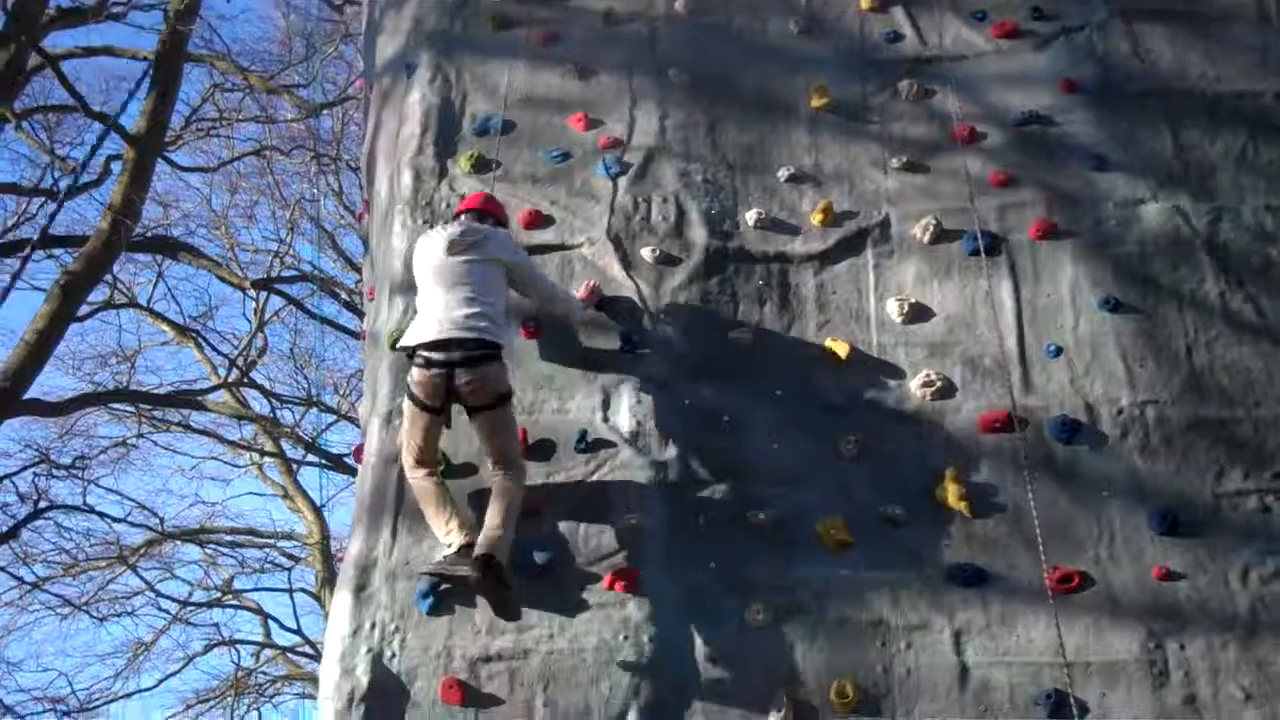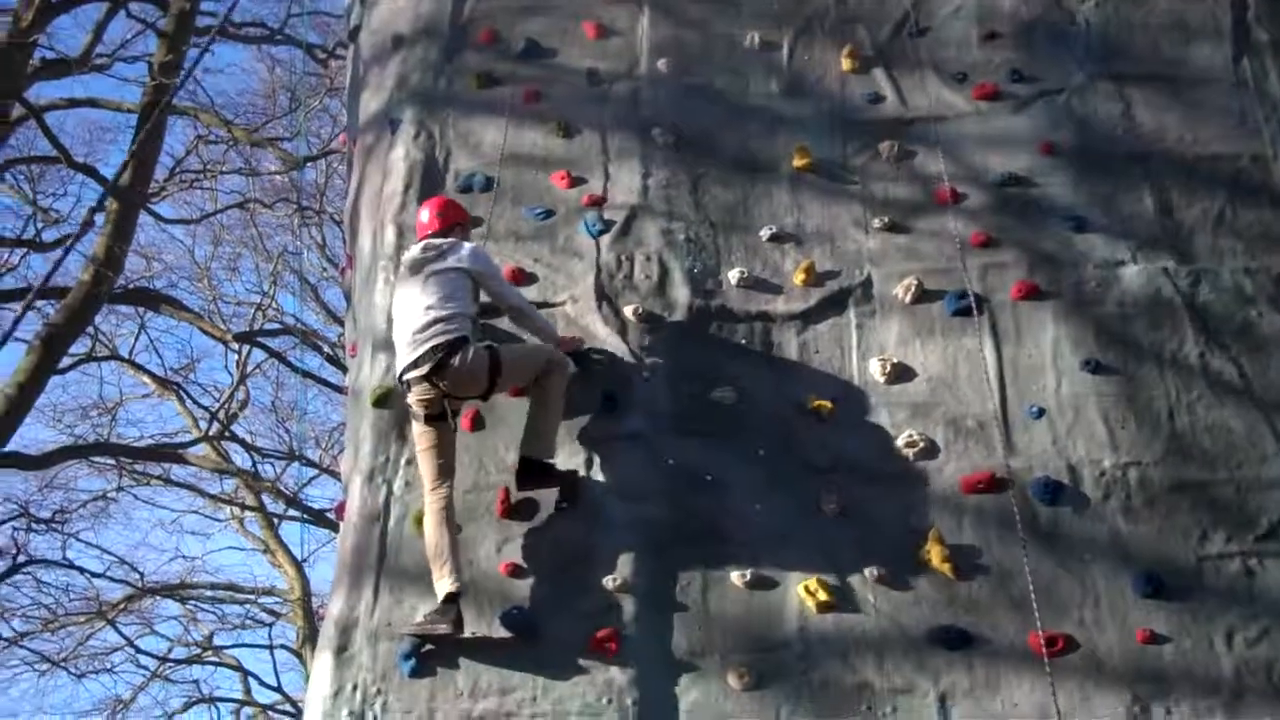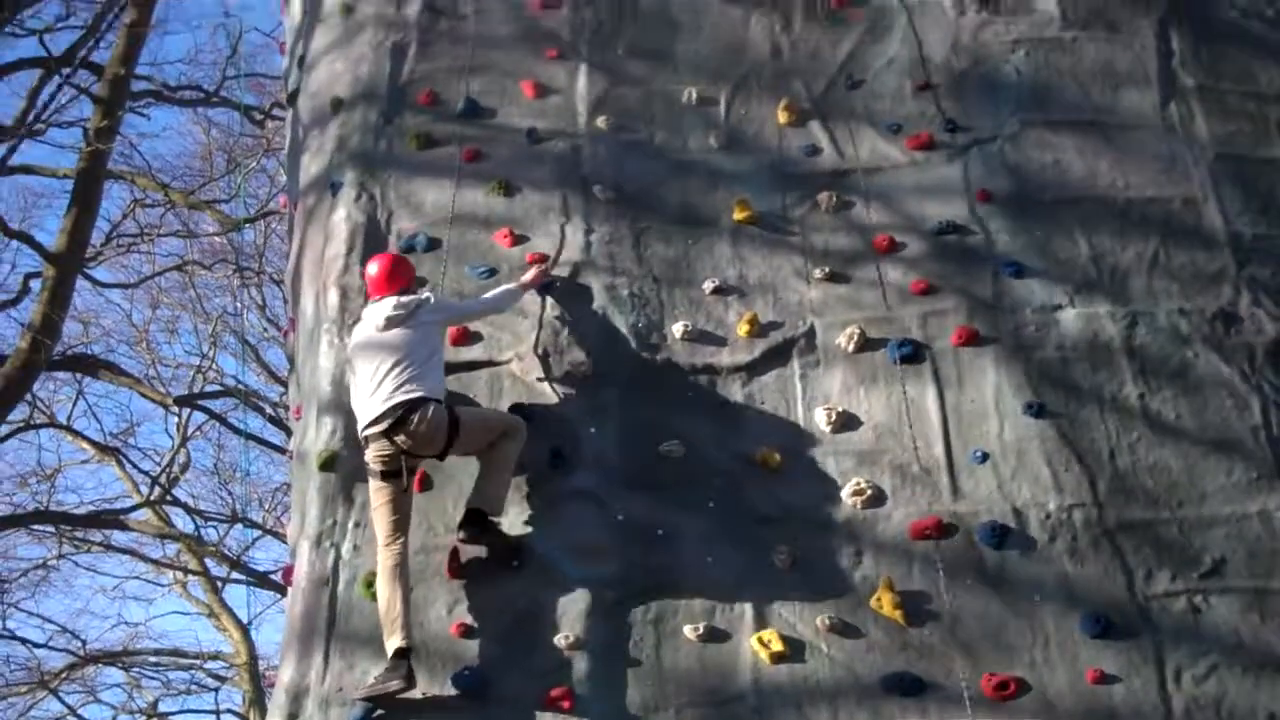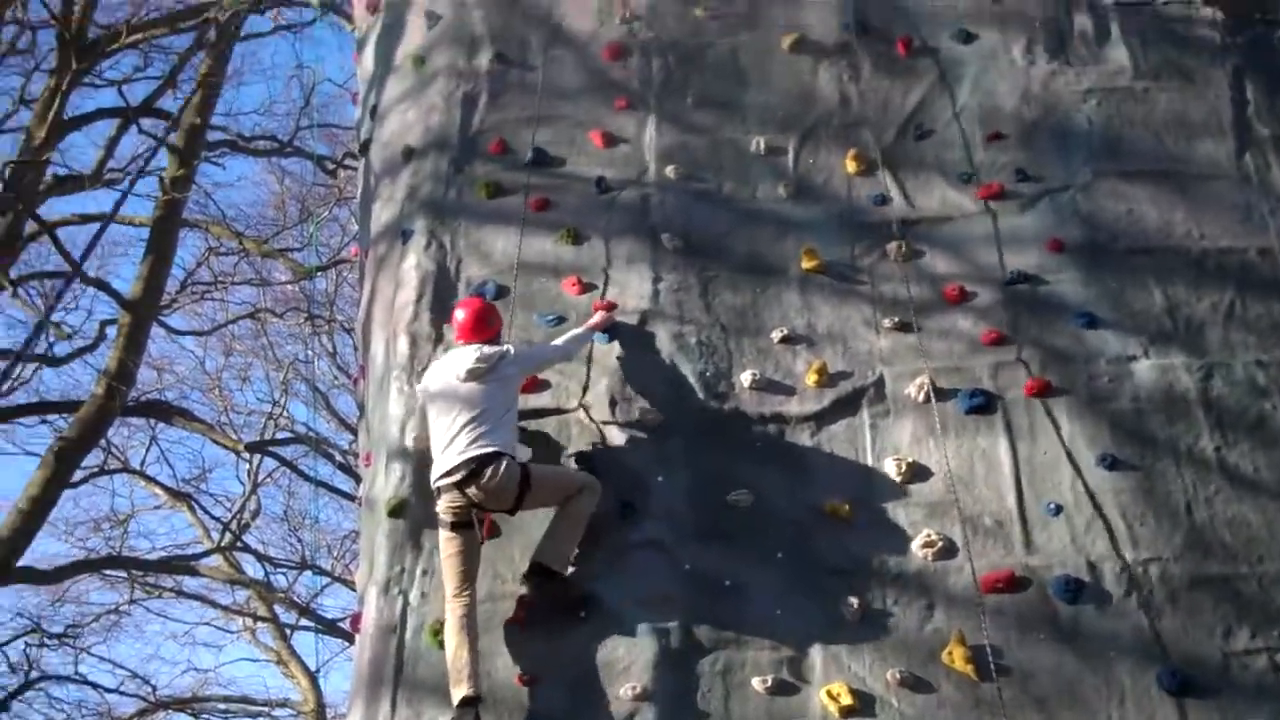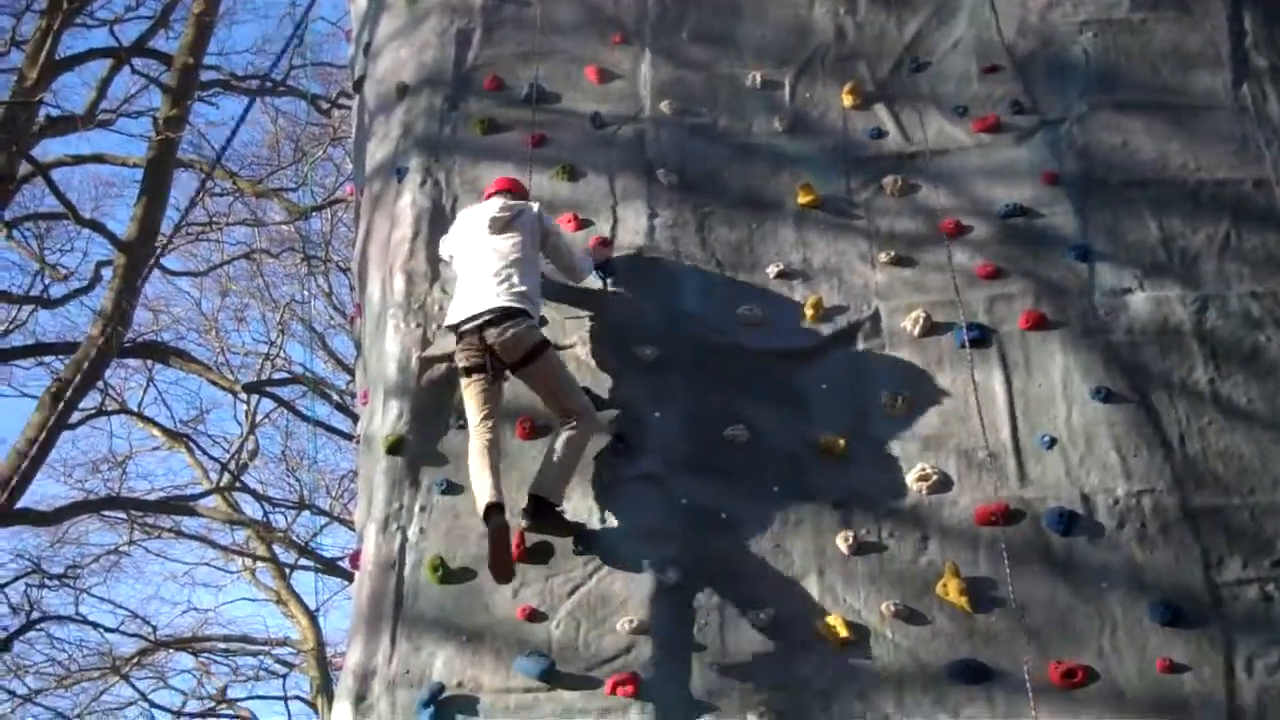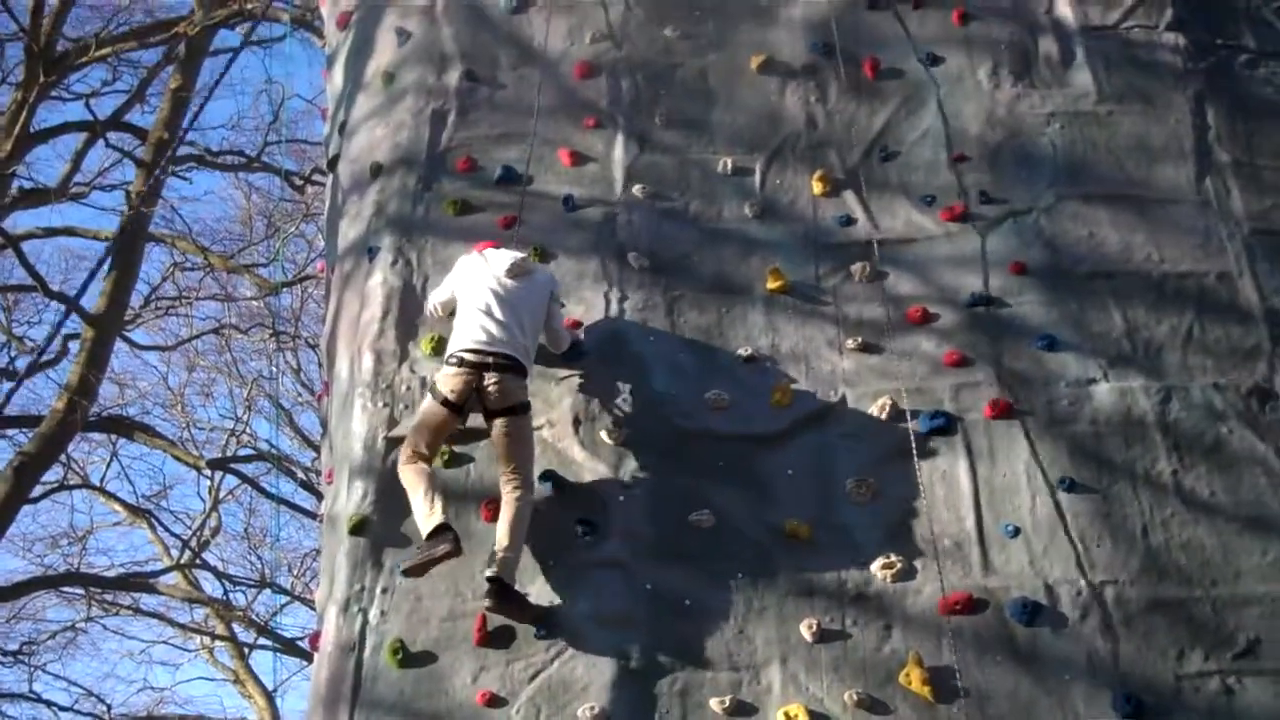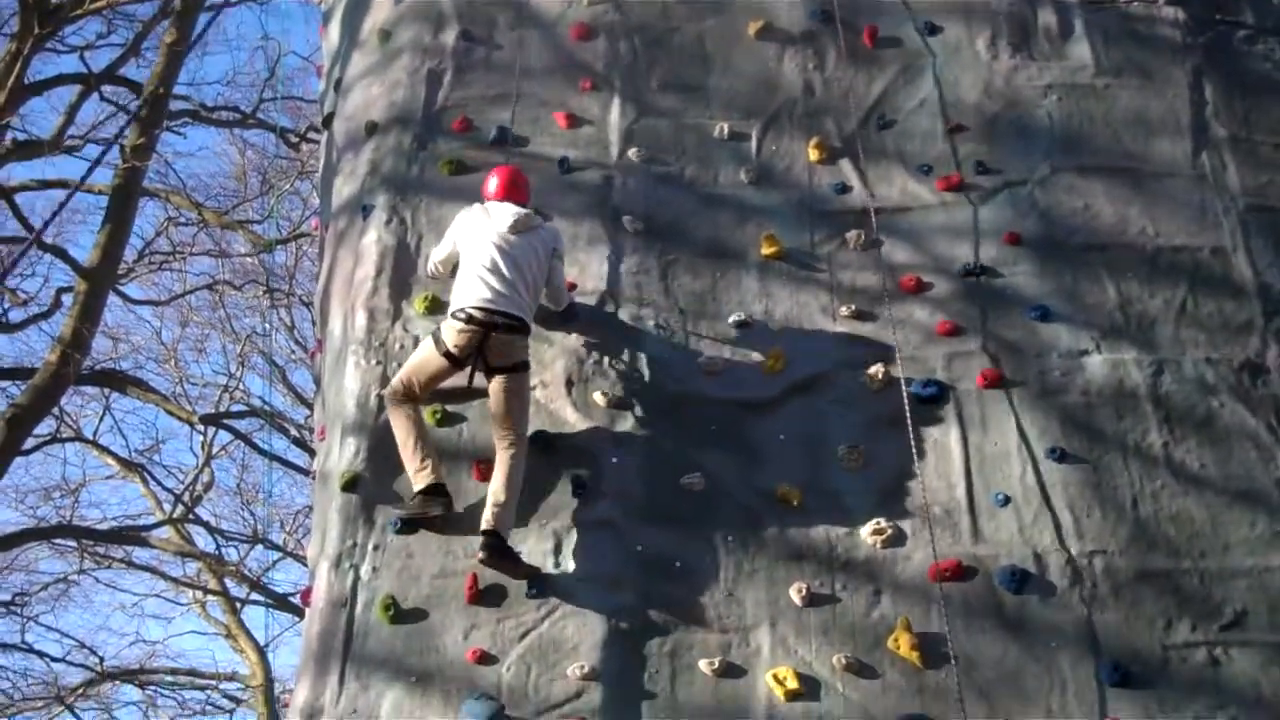
dt=0.5s
person 1, frame 1
left shoulder: (425, 243)
right shoulder: (499, 242)
right elbow: (547, 295)
right wrist: (579, 303)
left hip: (425, 361)
right hip: (479, 361)
left knee: (418, 465)
right knee: (506, 471)
left ankle: (459, 549)
right ankle: (489, 555)
person 1, frame 2
left shoulder: (404, 274)
right shoulder: (467, 253)
right elbow: (516, 307)
right wrist: (557, 339)
left hip: (416, 384)
right hip: (457, 360)
left knee: (437, 493)
right knee: (553, 363)
left ankle: (448, 602)
right ankle: (534, 463)
person 1, frame 3
left shoulder: (358, 334)
right shoulder: (428, 307)
right elbow: (489, 305)
right wrist: (525, 283)
left hip: (377, 442)
right hip: (422, 420)
left knee: (390, 550)
right knee: (511, 427)
left ankle: (399, 658)
right ankle: (477, 519)
person 1, frame 4
left shoulder: (433, 375)
right shoulder: (508, 359)
right elbow: (562, 349)
right wrist: (593, 325)
left hip: (449, 492)
right hip: (494, 473)
left knee: (459, 600)
right knee: (586, 487)
right ankle: (544, 572)
person 1, frame 5
left shoulder: (465, 218)
right shoulder: (532, 215)
left elbow: (445, 252)
right elbow: (577, 272)
right wrist: (592, 257)
left hip: (467, 333)
right hip: (514, 325)
left knee: (482, 431)
right knee: (579, 416)
left ankle: (494, 513)
right ankle: (541, 506)
person 1, frame 6
left shoulder: (470, 261)
right shoulder: (544, 278)
left elbow: (434, 307)
right elbow: (559, 344)
right wrist: (567, 334)
left hip: (460, 367)
right hip: (507, 376)
left knee: (411, 459)
right knee: (517, 485)
left ankle: (439, 532)
right ankle: (499, 582)
person 1, frame 7
left shoulder: (471, 216)
right shoulder: (549, 235)
left elbow: (435, 267)
right elbow: (559, 301)
right wrist: (565, 298)
left hip: (465, 323)
right hip: (511, 335)
left knee: (398, 395)
right knee: (511, 443)
left ankle: (431, 489)
right ankle: (494, 536)
